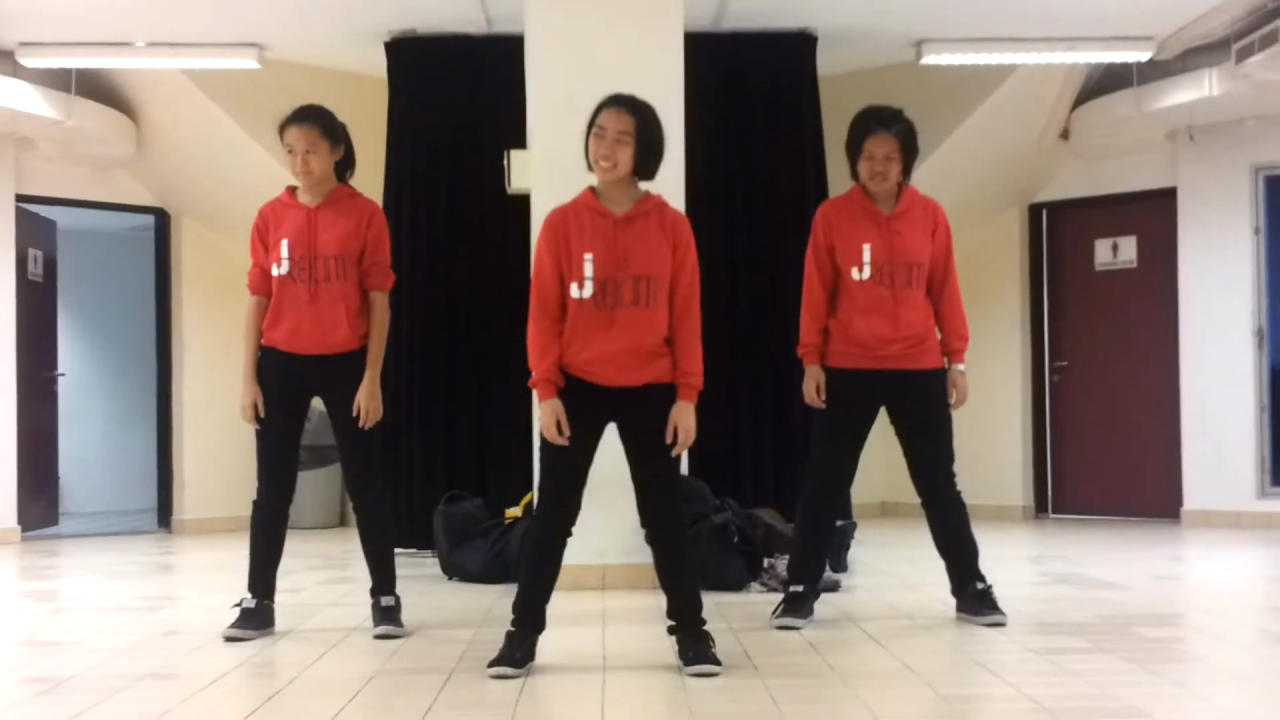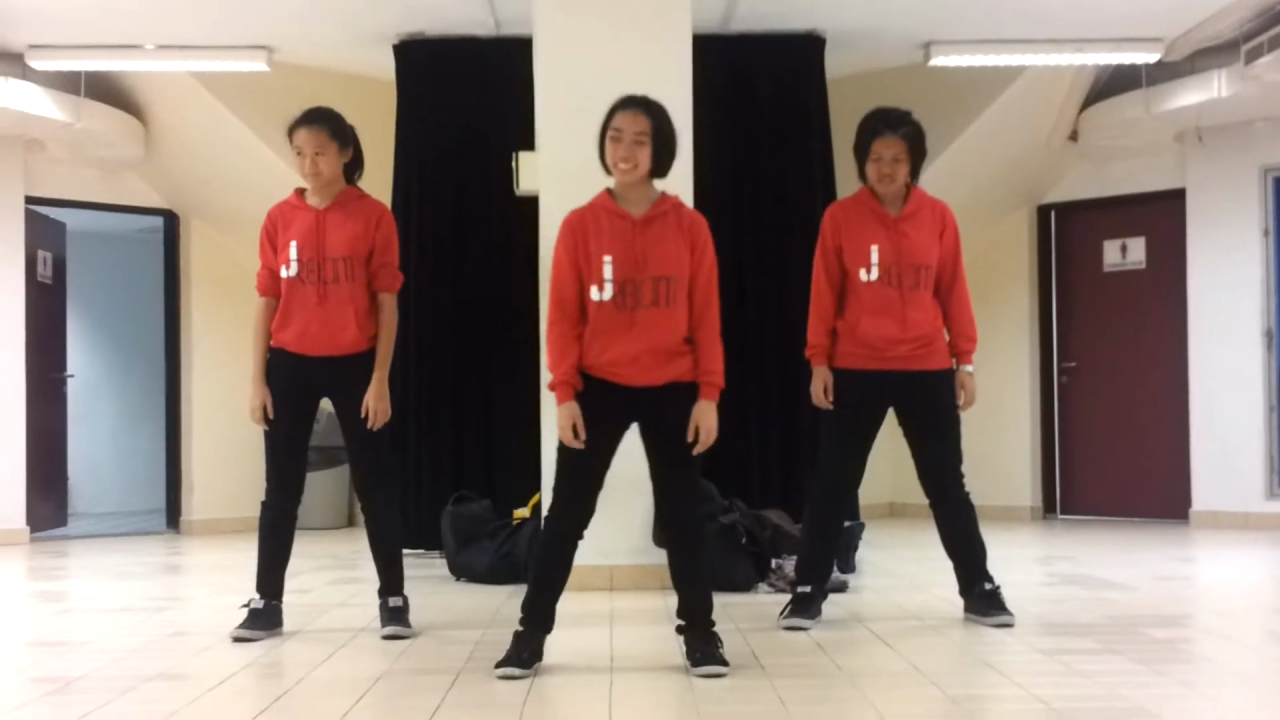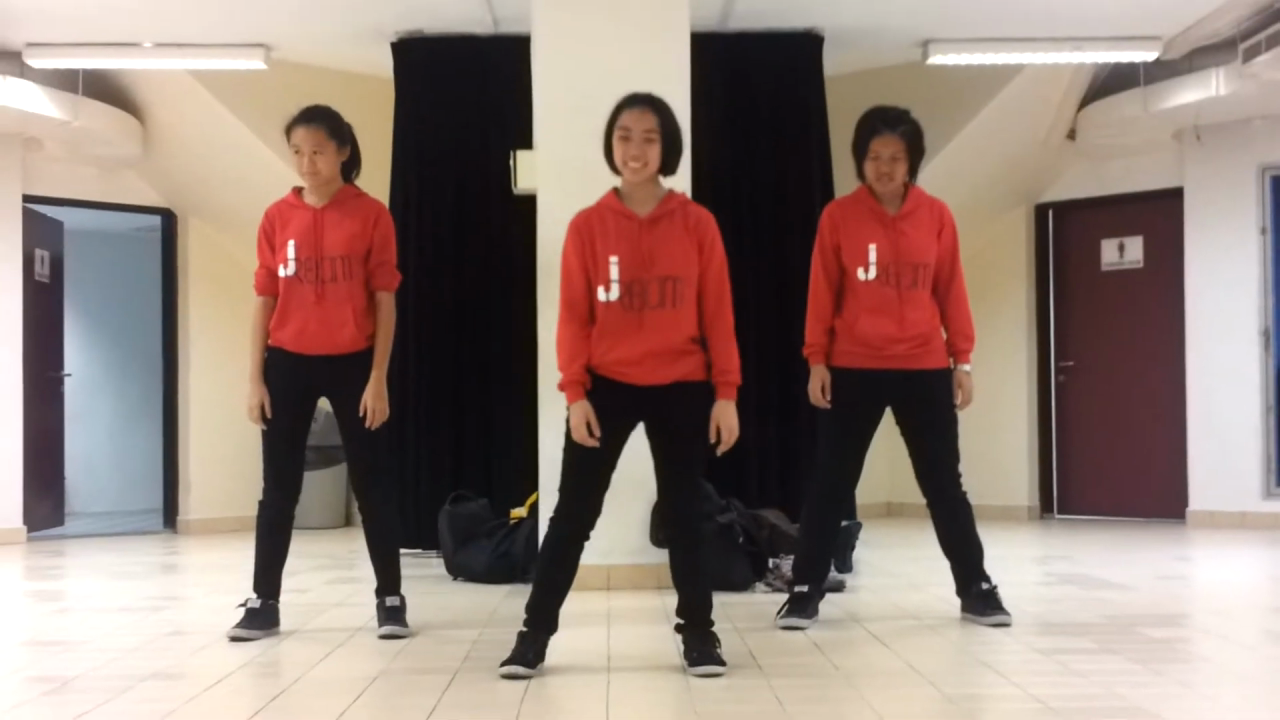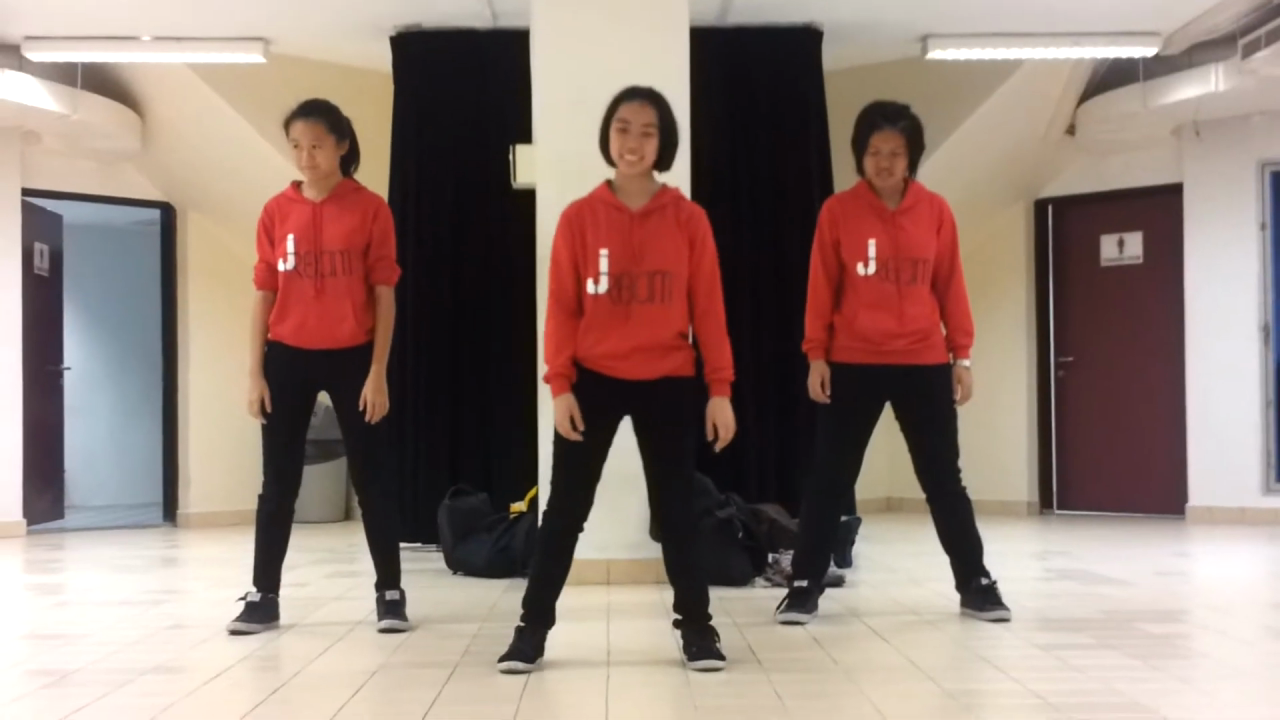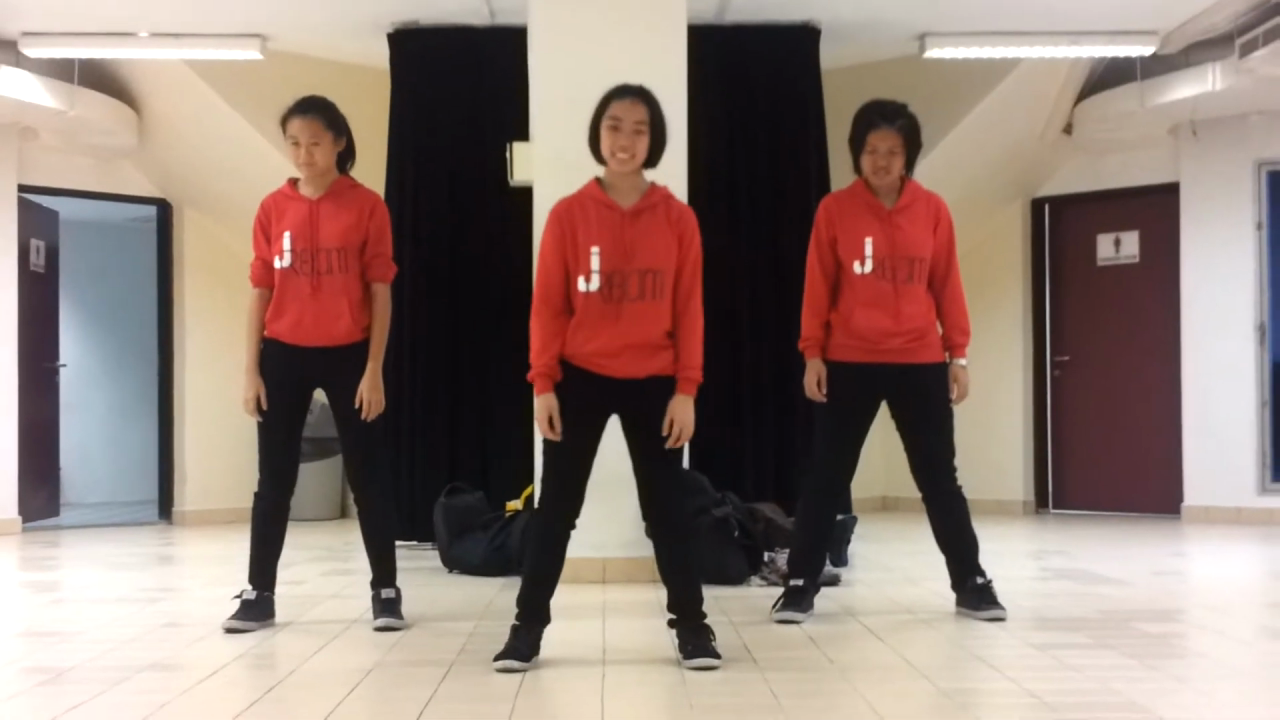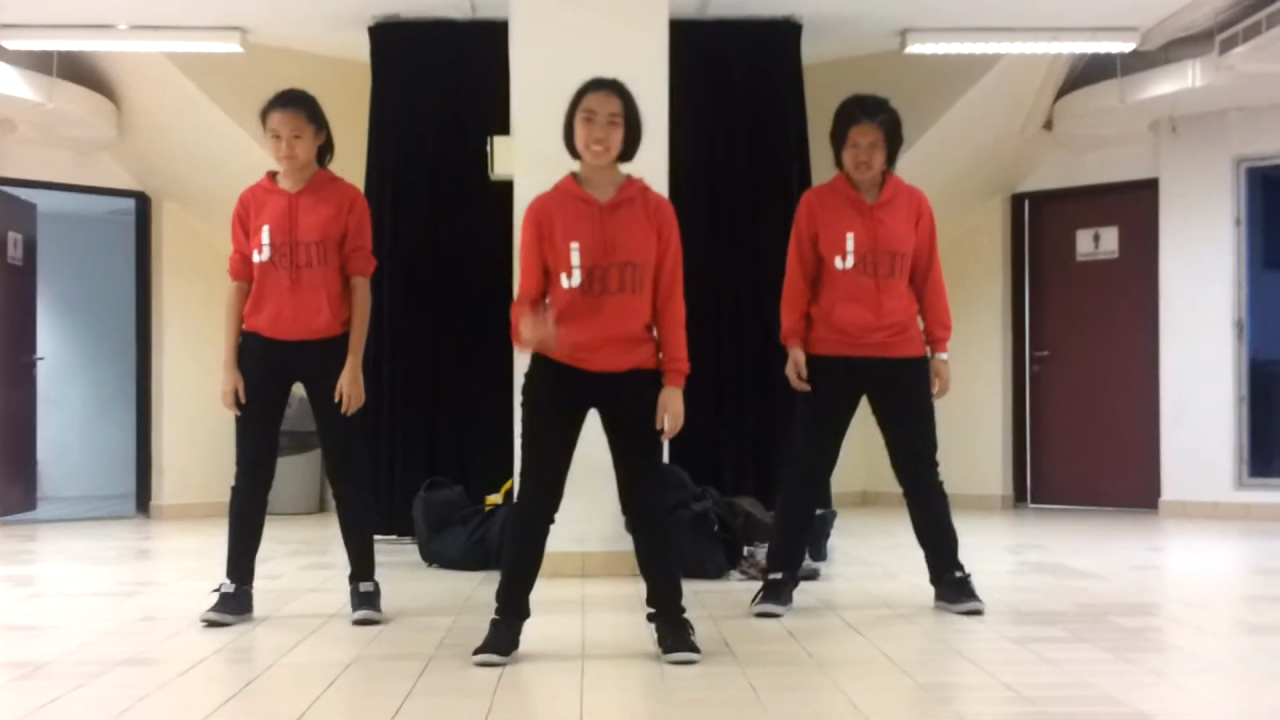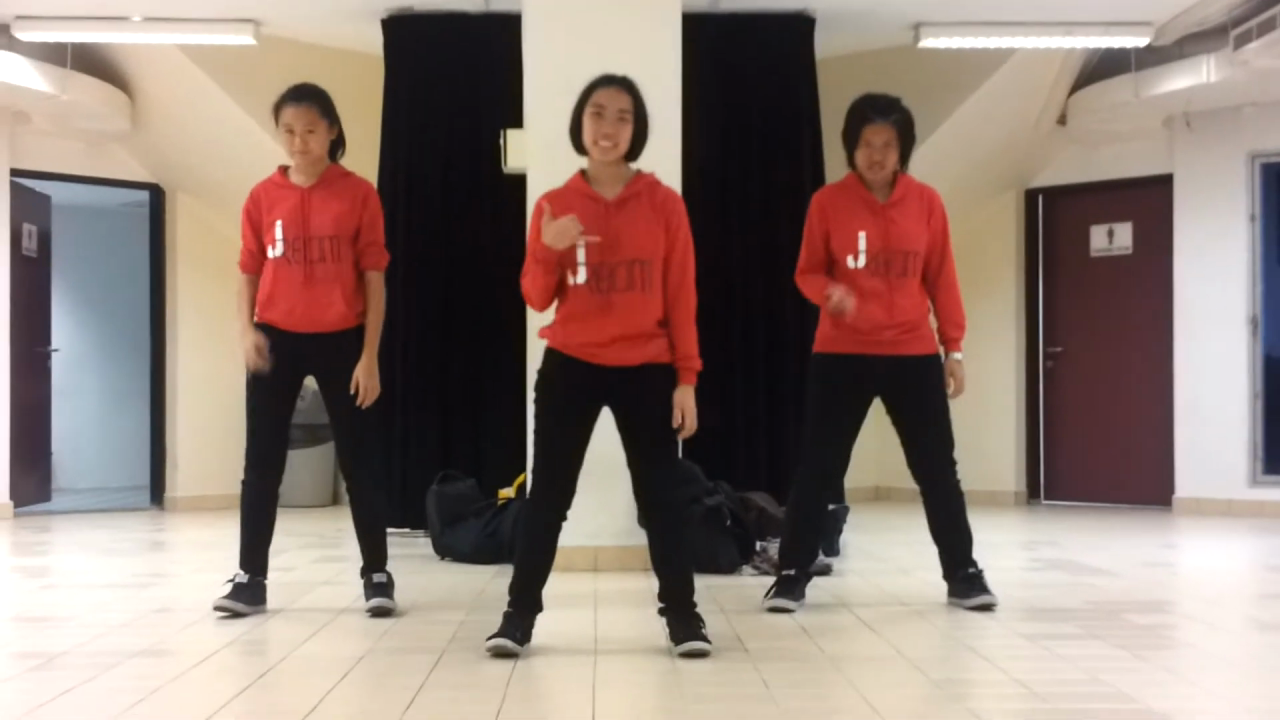
dt=0.2s
person 1, frame 1
left shoulder: (671, 226)
right shoulder: (562, 223)
left elbow: (686, 316)
right elbow: (545, 314)
left wrist: (687, 394)
right wrist: (546, 390)
left hip: (652, 390)
right hip: (578, 388)
left knee: (664, 514)
right knee: (552, 513)
left ankle: (690, 631)
right ankle: (522, 634)
person 1, frame 2
left shoulder: (689, 225)
right shoulder: (580, 225)
left elbow: (706, 316)
right elbow: (564, 315)
left wrist: (708, 393)
right wrist: (564, 392)
left hip: (673, 390)
right hip: (598, 388)
left knee: (681, 513)
right knee: (567, 511)
left ankle: (699, 632)
right ankle: (530, 633)
person 1, frame 3
left shoulder: (696, 224)
right shoulder: (587, 224)
left elbow: (717, 313)
right elbow: (573, 315)
left wrist: (726, 392)
right wrist: (575, 391)
left hip: (681, 389)
right hip: (606, 387)
left knee: (683, 513)
right knee: (574, 511)
left ankle: (698, 631)
right ankle: (535, 633)
person 1, frame 4
left shoulder: (688, 219)
right shoulder: (579, 217)
left elbow: (708, 309)
right elbow: (562, 307)
left wrist: (720, 389)
right wrist: (560, 384)
left hip: (669, 384)
right hip: (593, 381)
left knee: (675, 508)
right knee: (566, 506)
left ankle: (696, 625)
right ankle: (532, 627)
person 1, frame 5
left shoulder: (677, 217)
right shoulder: (568, 214)
left elbow: (688, 309)
right elbow: (547, 305)
left wrist: (686, 388)
right wrist: (542, 383)
left hip: (653, 382)
right hip: (579, 379)
left knee: (666, 506)
right knee: (557, 504)
left ankle: (691, 623)
right ankle: (527, 626)
person 1, frame 6
left shoulder: (655, 209)
right shoulder: (544, 209)
left elbow: (669, 300)
right elbow: (527, 297)
left wrist: (674, 379)
right wrist: (525, 327)
left hip: (634, 374)
right hip: (557, 372)
left knee: (645, 500)
right knee: (536, 497)
left ankle: (670, 618)
right ankle: (507, 619)
person 1, frame 7
left shoulder: (665, 205)
right shoulder: (554, 206)
left elbow: (681, 297)
right elbow: (538, 297)
left wrist: (687, 377)
right wrist: (548, 252)
left hip: (647, 371)
right hip: (570, 367)
left knee: (660, 495)
right knee: (549, 492)
left ankle: (682, 611)
right ankle: (520, 611)
person 2, frame 1
left shoulder: (364, 215)
right shoulder: (270, 217)
left elbow: (378, 301)
right elbow: (258, 301)
left wrist: (372, 377)
right wrist: (248, 378)
left hip: (345, 362)
right hip: (281, 363)
left knee: (363, 482)
right knee: (272, 486)
left ankle: (385, 598)
right ankle: (258, 602)
person 2, frame 2
left shoulder: (373, 217)
right shoulder: (279, 219)
left elbow: (387, 303)
right elbow: (267, 302)
left wrist: (380, 379)
right wrist: (257, 379)
left hip: (353, 365)
right hip: (290, 365)
left knee: (371, 484)
right knee: (281, 487)
left ankle: (393, 599)
right ankle: (266, 603)
person 2, frame 3
left shoulder: (371, 215)
right shoulder: (277, 217)
left elbow: (385, 301)
right elbow: (265, 301)
left wrist: (379, 378)
right wrist: (255, 378)
left hip: (352, 364)
right hip: (289, 364)
left knee: (369, 483)
right knee: (278, 487)
left ankle: (390, 599)
right ankle: (264, 603)
person 2, frame 4
left shoulder: (370, 209)
right shoulder: (276, 212)
left elbow: (384, 295)
right elbow: (264, 296)
left wrist: (378, 372)
right wrist: (255, 372)
left hip: (352, 357)
right hip: (288, 358)
left knee: (369, 478)
right knee: (278, 481)
left ankle: (390, 593)
right ankle: (263, 596)
person 2, frame 5
left shoulder: (367, 206)
right shoulder: (272, 209)
left elbow: (381, 293)
right elbow: (261, 293)
left wrist: (374, 369)
right wrist: (251, 370)
left hip: (348, 355)
right hip: (284, 355)
left knee: (365, 476)
right knee: (273, 479)
left ankle: (385, 591)
right ankle: (258, 594)
person 2, frame 6
left shoulder: (346, 200)
right shoulder: (251, 203)
left elbow: (360, 286)
right elbow: (239, 287)
left wrist: (354, 364)
right wrist: (229, 364)
left hip: (327, 349)
right hip: (262, 349)
left knee: (344, 469)
right knee: (252, 472)
left ankle: (364, 585)
right ankle: (236, 588)
person 2, frame 7
left shoulder: (359, 195)
right shoulder: (262, 197)
left elbow: (374, 280)
right elbow: (247, 275)
left wrist: (370, 356)
right wrist: (247, 330)
left hip: (341, 343)
right hip: (276, 341)
left knee: (357, 461)
right knee: (262, 463)
left ankle: (377, 575)
right ankle: (251, 578)
person 3, frame 1
left shoulder: (930, 215)
right shoulder: (832, 216)
left elbow: (944, 289)
right elbow: (816, 291)
left wrist: (956, 358)
right wrist: (811, 359)
left hip: (920, 368)
right hip: (847, 369)
left knee: (938, 483)
right knee: (826, 482)
left ankle: (971, 588)
right ankle: (800, 590)
person 3, frame 2
left shoulder: (938, 216)
right shoulder: (840, 217)
left elbow: (952, 290)
right elbow: (825, 293)
left wrist: (964, 359)
right wrist: (818, 360)
left hip: (927, 370)
right hip: (855, 370)
left knee: (946, 484)
right knee: (833, 483)
left ankle: (979, 589)
right ankle: (808, 591)
person 3, frame 3
left shoulder: (936, 215)
right shoulder: (838, 216)
left elbow: (950, 289)
right elbow: (823, 292)
left wrist: (962, 358)
right wrist: (816, 359)
left hip: (925, 369)
right hip: (853, 369)
left knee: (943, 483)
right knee: (830, 482)
left ankle: (976, 589)
right ankle: (805, 591)
person 3, frame 4
left shoulder: (935, 211)
right shoulder: (838, 211)
left elbow: (949, 285)
right elbow: (822, 287)
left wrist: (961, 354)
right wrist: (816, 354)
left hip: (924, 364)
right hip: (852, 364)
left knee: (943, 478)
right knee: (829, 477)
left ankle: (975, 583)
right ankle: (804, 585)
person 3, frame 5
left shoulder: (933, 210)
right shoulder: (835, 209)
left elbow: (947, 285)
right elbow: (819, 286)
left wrist: (958, 353)
right wrist: (812, 353)
left hip: (921, 363)
right hip: (849, 363)
left knee: (939, 478)
right knee: (826, 476)
left ankle: (971, 583)
right ankle: (800, 584)
person 3, frame 6
left shoulder: (914, 204)
right shoulder: (816, 204)
left elbow: (928, 278)
right elbow: (798, 280)
left wrist: (939, 346)
right wrist: (793, 342)
left hip: (902, 357)
right hip: (831, 357)
left knee: (919, 470)
right knee: (807, 469)
left ankle: (949, 577)
right ankle: (779, 578)
person 3, frame 7
left shoulder: (926, 202)
right shoulder: (828, 202)
left elbow: (941, 277)
right elbow: (807, 271)
left wrist: (953, 346)
right wrist: (831, 293)
left hip: (915, 355)
right hip: (841, 355)
left knee: (937, 466)
right knee: (817, 466)
left ankle: (962, 572)
right ankle: (791, 573)
